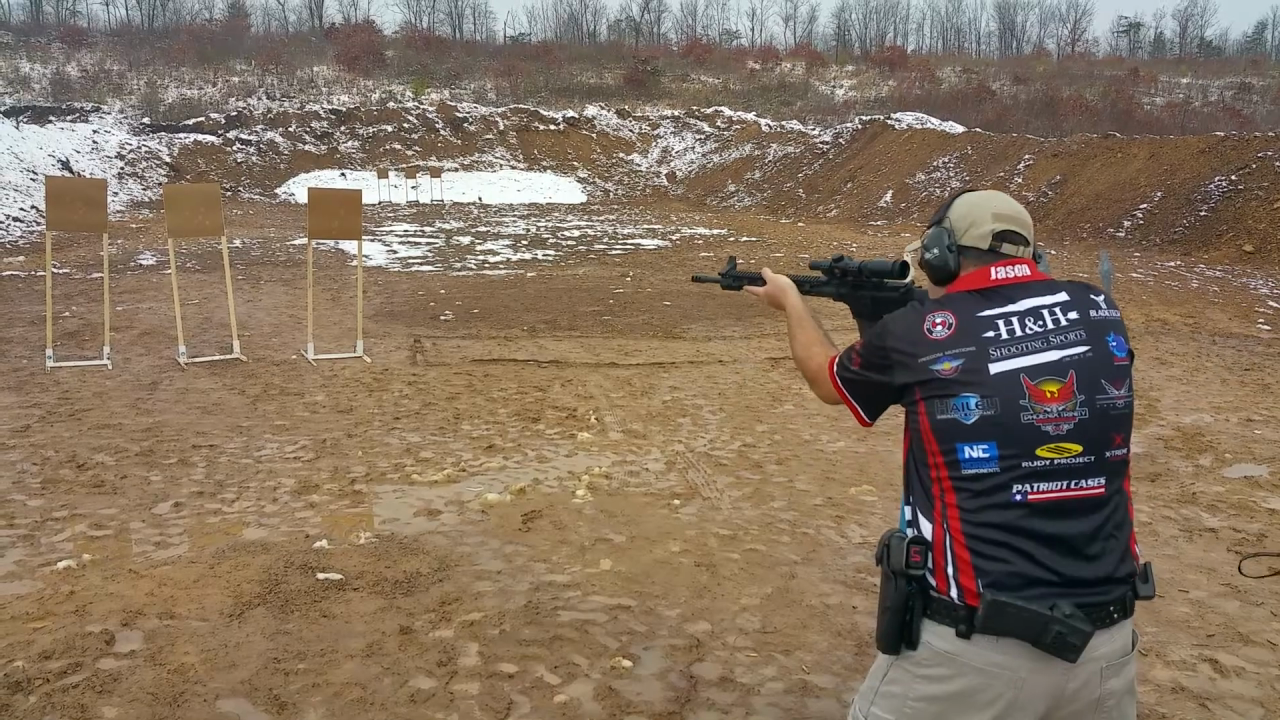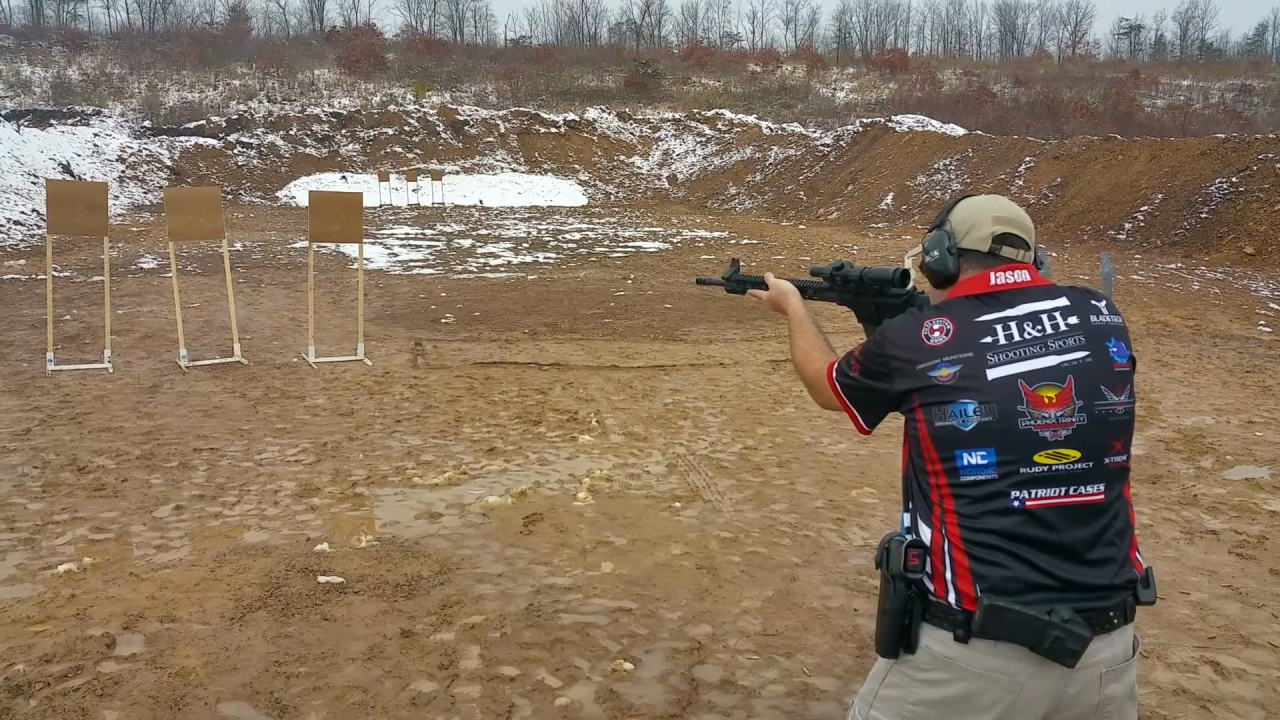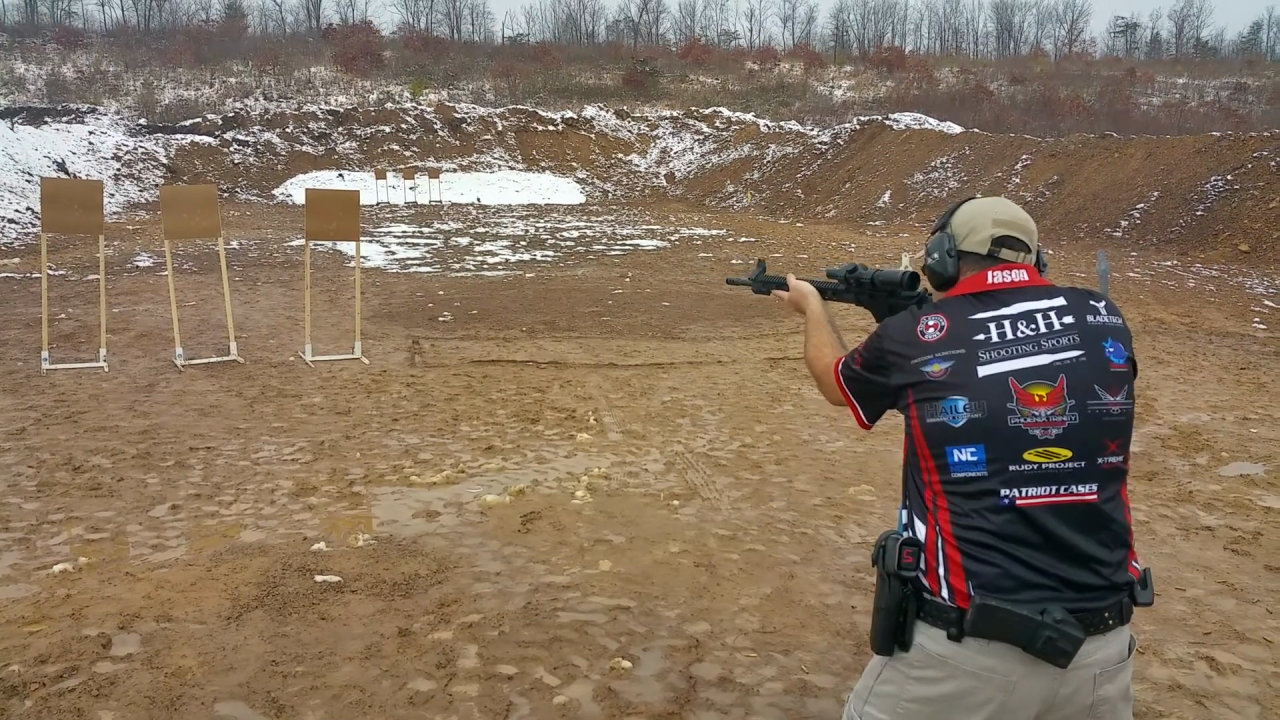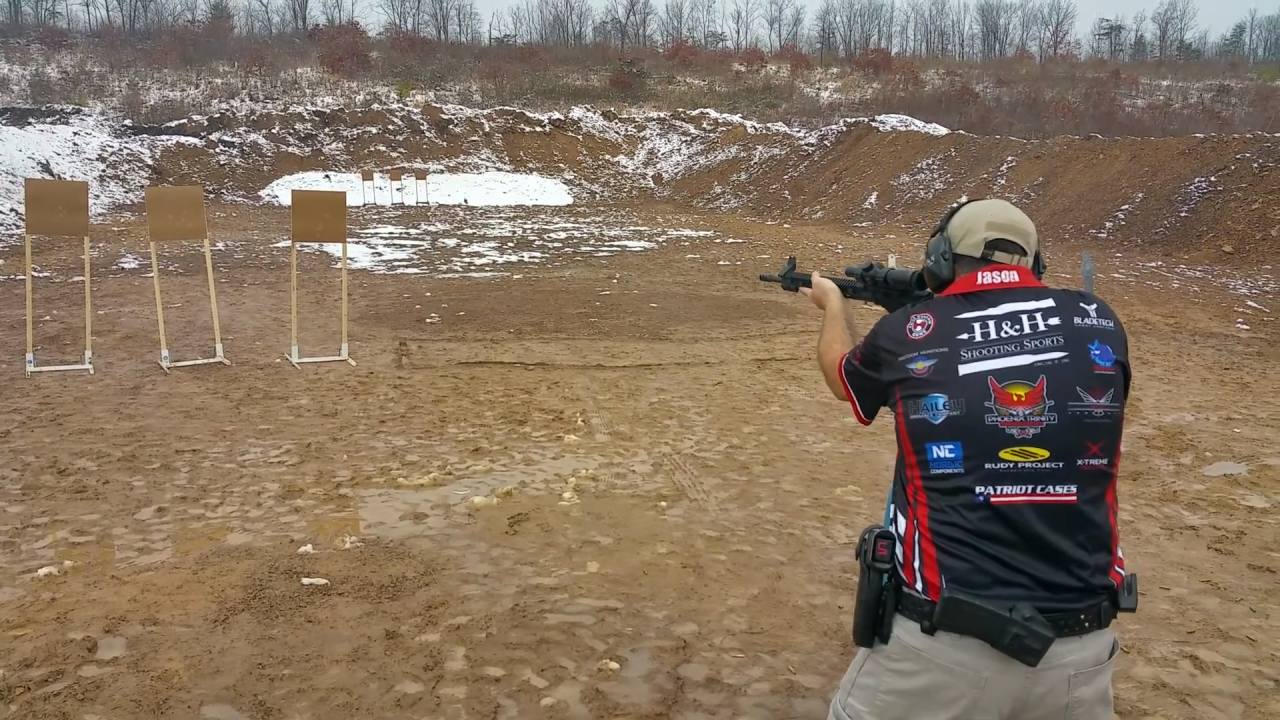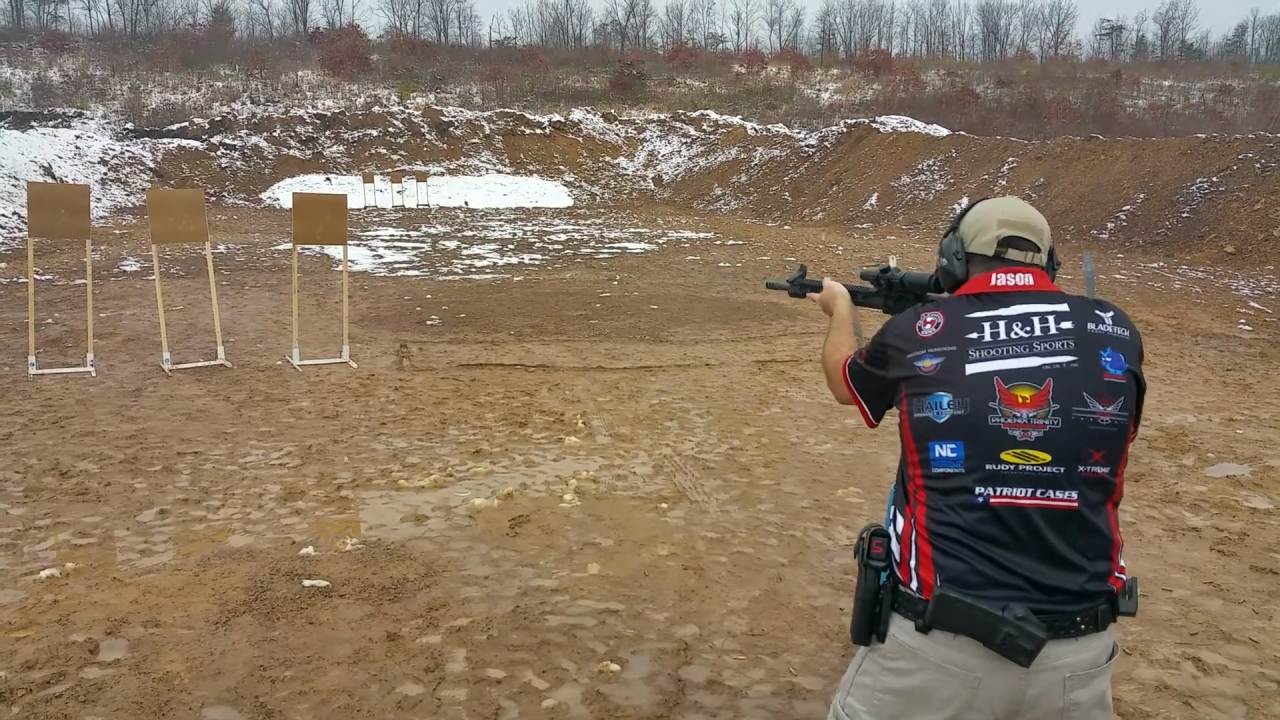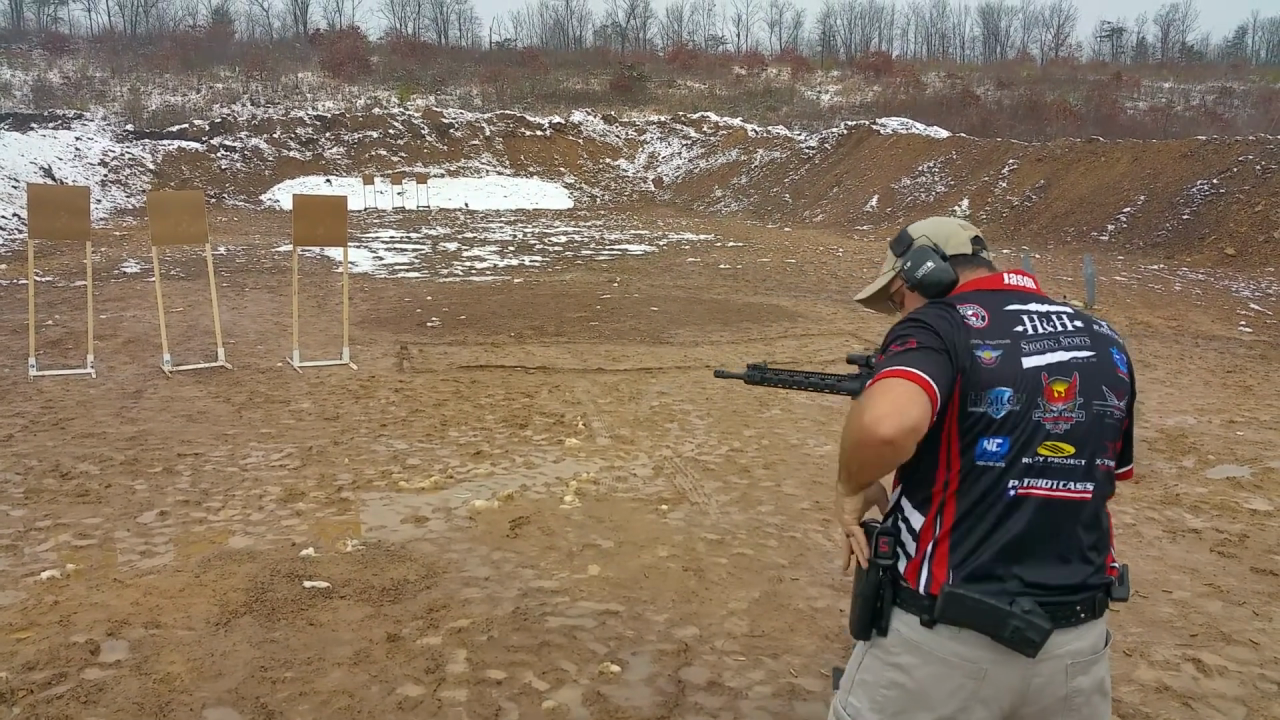
dt=0.7s
person 1, frame 1
left shoulder: (916, 333)
right shoulder: (1100, 313)
left elbow: (828, 382)
left wrist: (790, 299)
left hip: (971, 650)
right hip: (1101, 642)
person 1, frame 2
left shoulder: (916, 338)
right shoulder: (1099, 318)
left elbow: (828, 386)
left wrist: (791, 304)
left hip: (969, 653)
right hip: (1102, 648)
person 1, frame 3
left shoulder: (914, 337)
right shoulder: (1103, 321)
left elbow: (836, 383)
left wrist: (811, 303)
left hip: (964, 650)
right hip: (1097, 646)
person 1, frame 4
left shoulder: (908, 333)
right shoulder: (1098, 324)
left elbow: (843, 378)
left wrist: (832, 302)
left hip: (941, 644)
right hip: (1077, 650)
person 1, frame 5
left shoulder: (917, 332)
right shoulder: (1114, 332)
left elbow: (844, 379)
left wrist: (840, 307)
left hip: (937, 647)
right hip: (1075, 652)
person 1, frame 6
left shoulder: (935, 326)
right shoulder: (1103, 341)
left elbow: (887, 425)
left wrist: (852, 487)
left hip: (941, 639)
right hip: (1073, 642)
